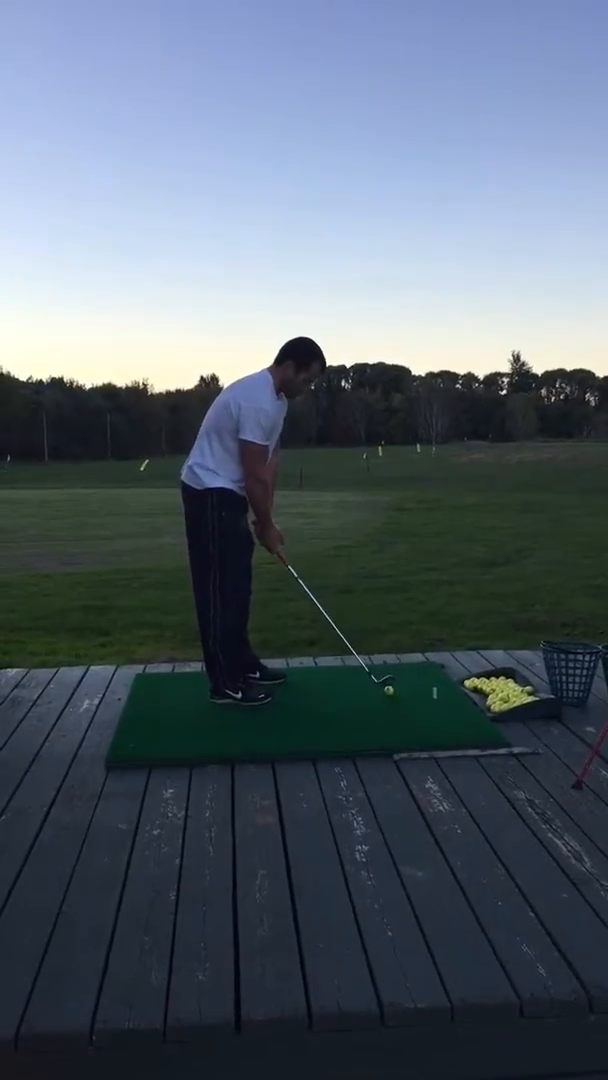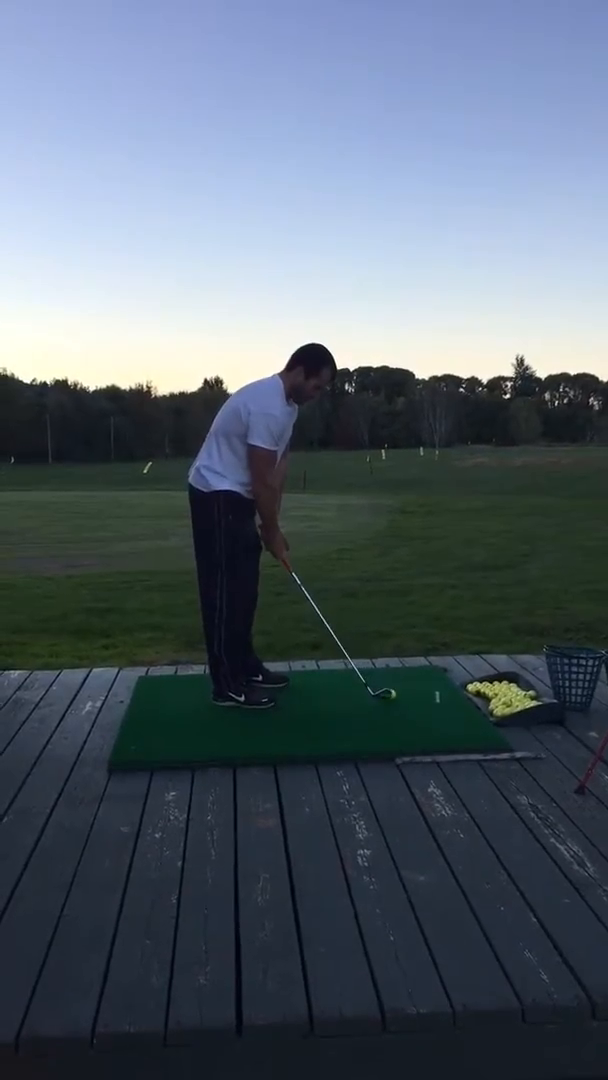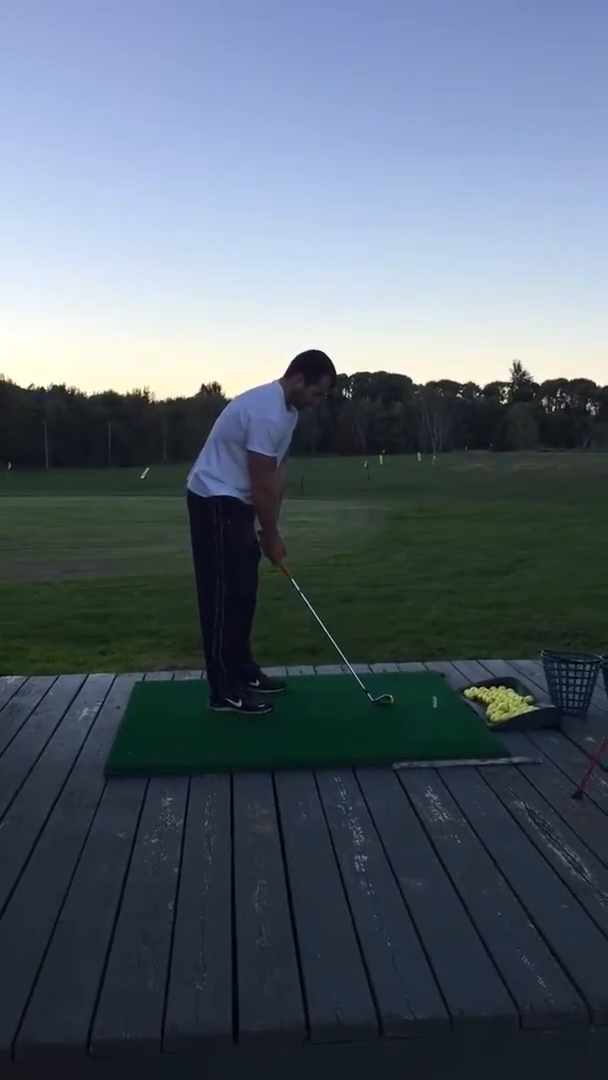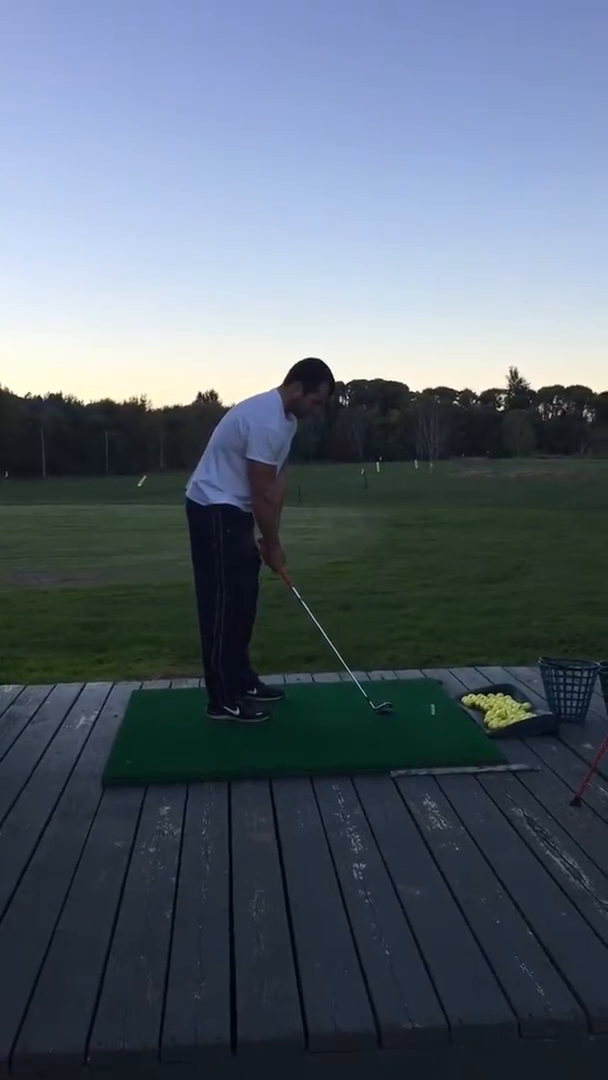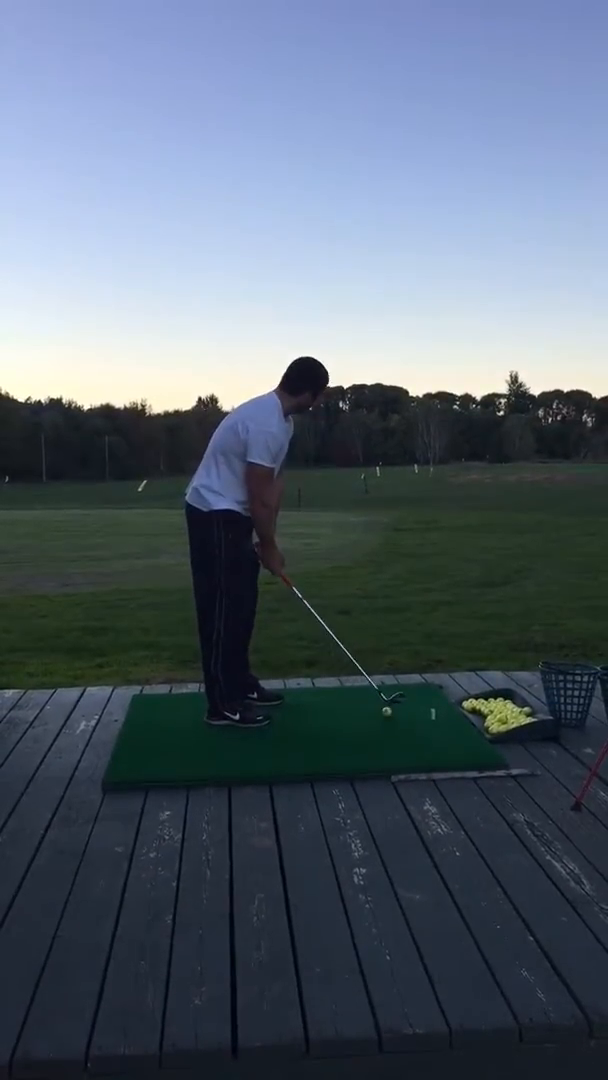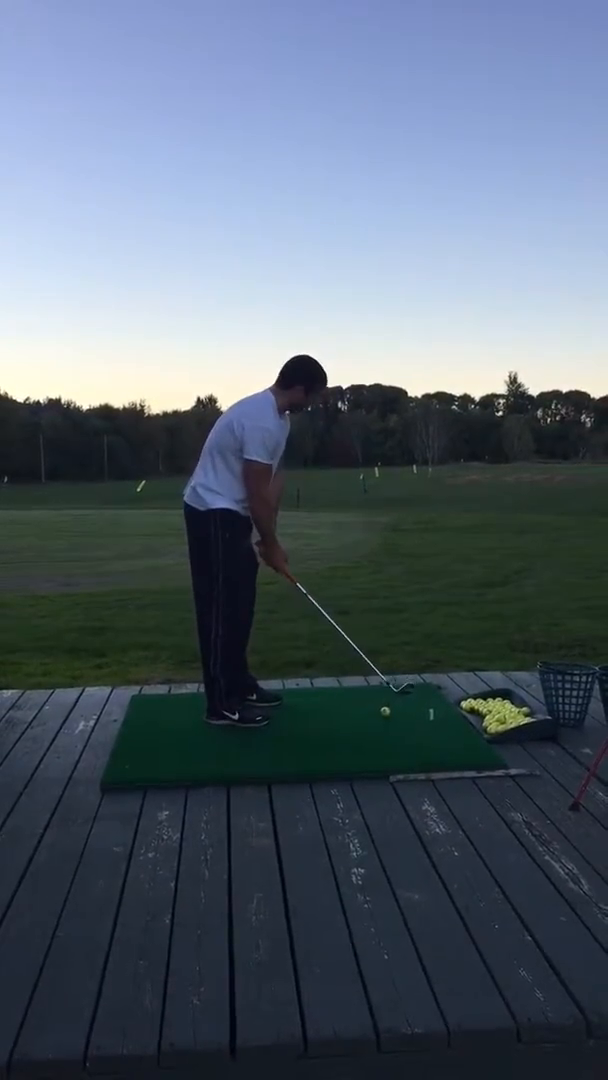
dt=0.5s
person 1, frame 1
left shoulder: (275, 398)
right shoulder: (257, 401)
left elbow: (268, 463)
right elbow: (255, 475)
left wrist: (265, 519)
right wrist: (267, 527)
left hip: (227, 494)
right hip: (210, 493)
left knee: (237, 584)
right knee: (220, 587)
left ankle: (242, 664)
right ankle: (225, 683)
person 1, frame 2
left shoulder: (285, 403)
right shoulder: (267, 406)
left elbow: (277, 468)
right elbow: (262, 479)
left wrist: (271, 524)
right wrist: (272, 532)
left hip: (235, 496)
right hip: (217, 495)
left knee: (244, 586)
right knee: (225, 590)
left ankle: (246, 667)
right ankle: (228, 686)
person 1, frame 3
left shoulder: (285, 409)
right shoulder: (267, 413)
left elbow: (277, 474)
right elbow: (262, 485)
left wrist: (271, 530)
right wrist: (271, 538)
left hip: (233, 501)
right hip: (215, 501)
left knee: (243, 590)
right knee: (224, 595)
left ankle: (243, 672)
right ankle: (225, 691)
person 1, frame 4
left shoulder: (285, 418)
right shoulder: (266, 421)
left elbow: (276, 483)
right elbow: (263, 493)
left wrist: (270, 538)
right wrist: (273, 545)
left hip: (233, 510)
right hip: (214, 509)
left knee: (242, 598)
right knee: (224, 603)
left ankle: (241, 680)
right ankle: (222, 699)
person 1, frame 5
left shoulder: (280, 419)
right shoulder: (266, 425)
left elbow: (273, 485)
right elbow: (259, 497)
left wrist: (267, 540)
right wrist: (269, 547)
left hip: (230, 515)
right hip: (215, 515)
left knee: (242, 602)
right knee: (224, 607)
left ankle: (241, 685)
right ankle: (223, 704)
person 1, frame 6
left shoulder: (278, 418)
right shoulder: (260, 421)
left elbow: (272, 482)
right elbow: (258, 493)
left wrist: (269, 537)
right wrist: (272, 545)
left hip: (230, 514)
right hip: (213, 514)
left knee: (239, 603)
right knee: (222, 607)
left ankle: (240, 685)
right ankle: (222, 704)
